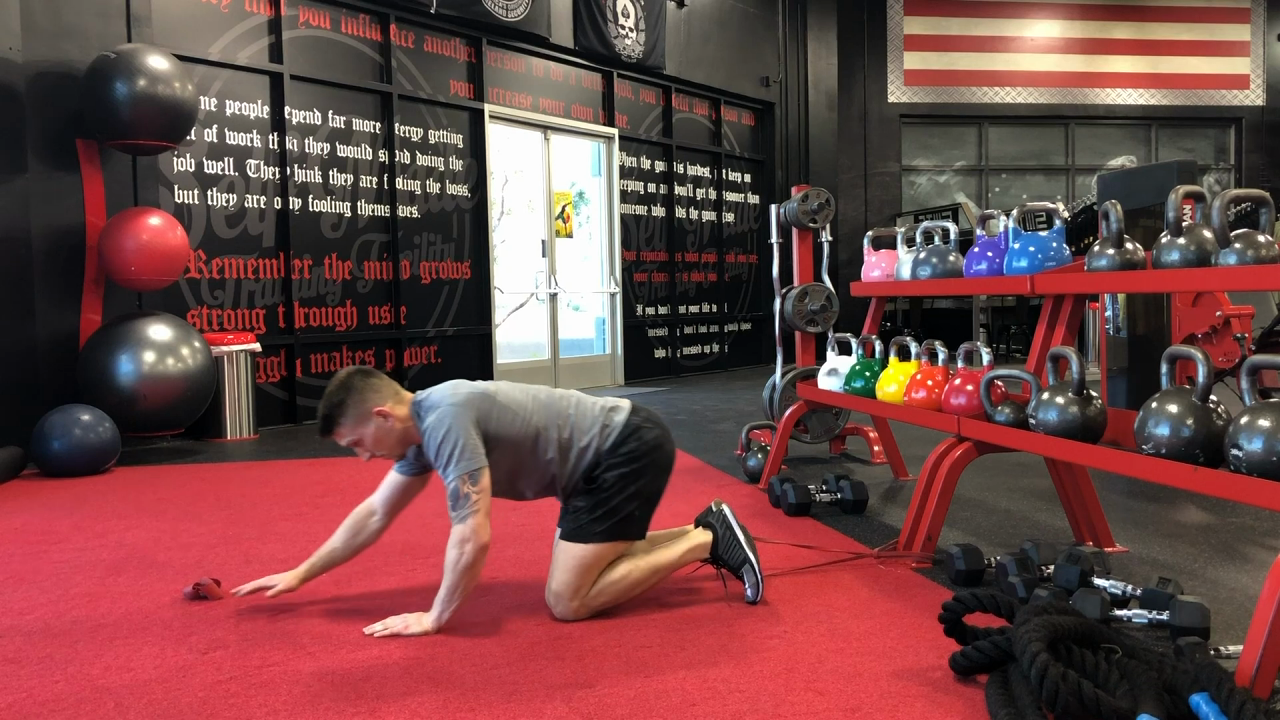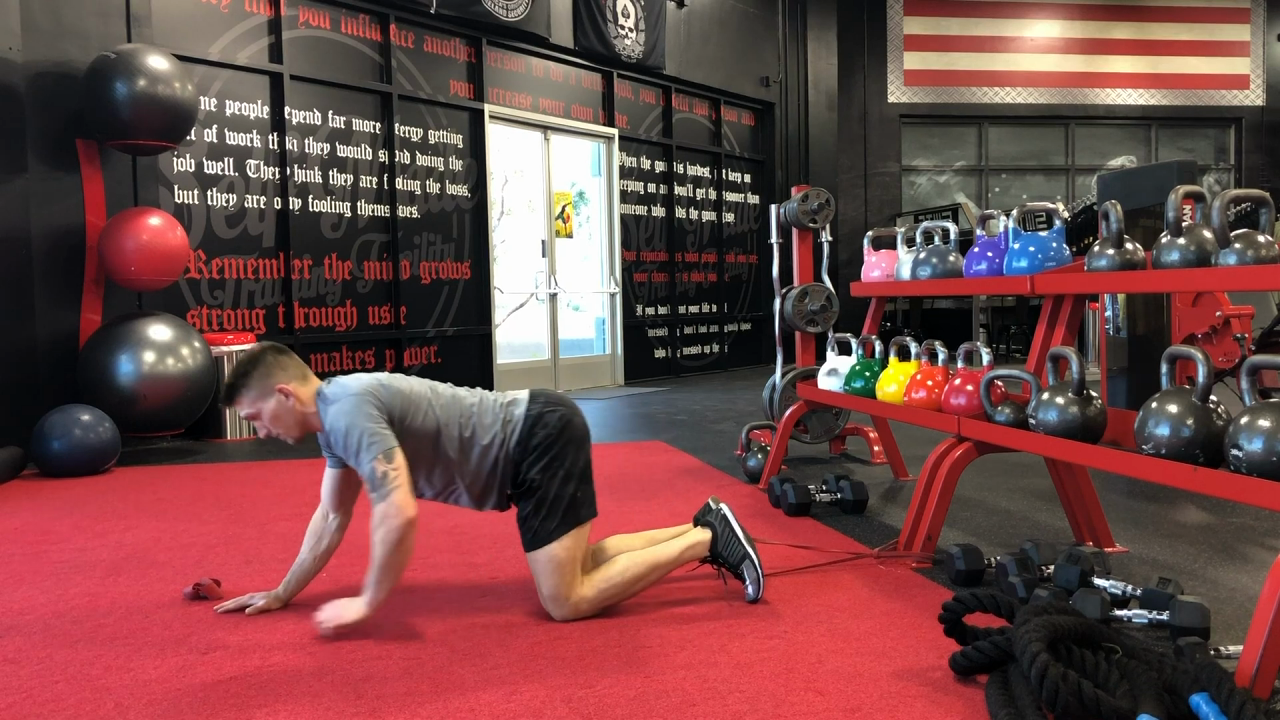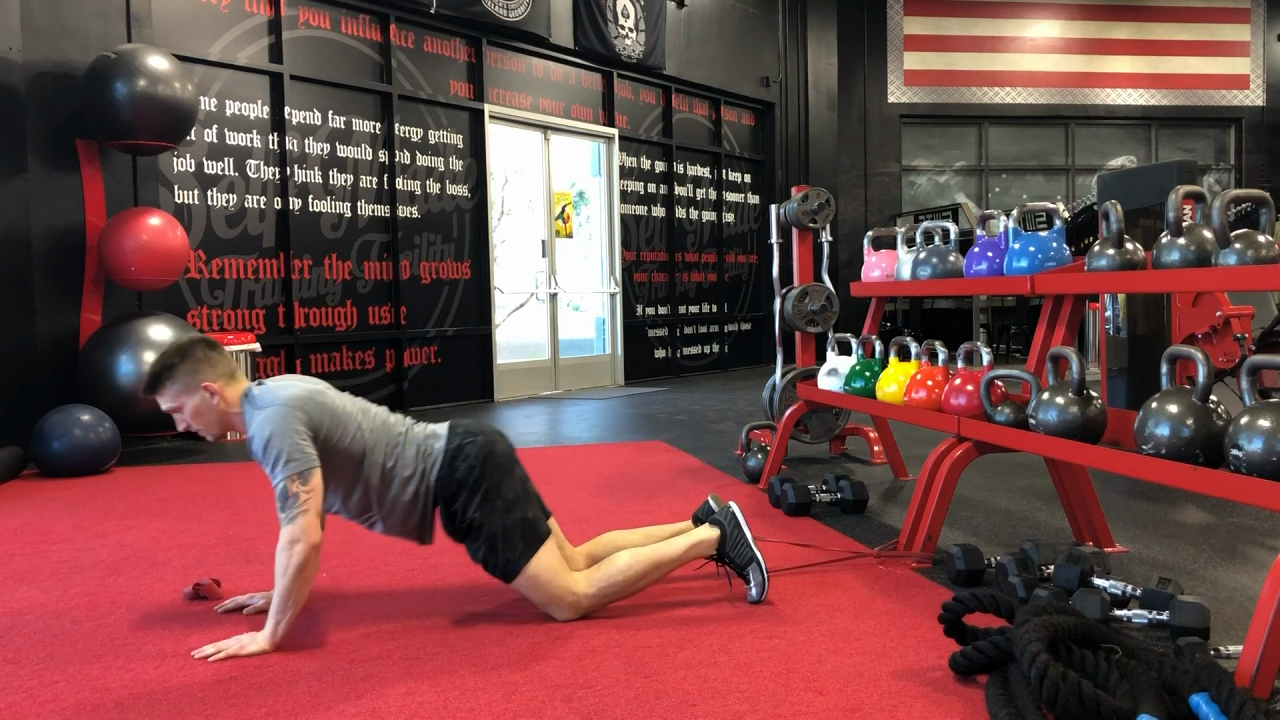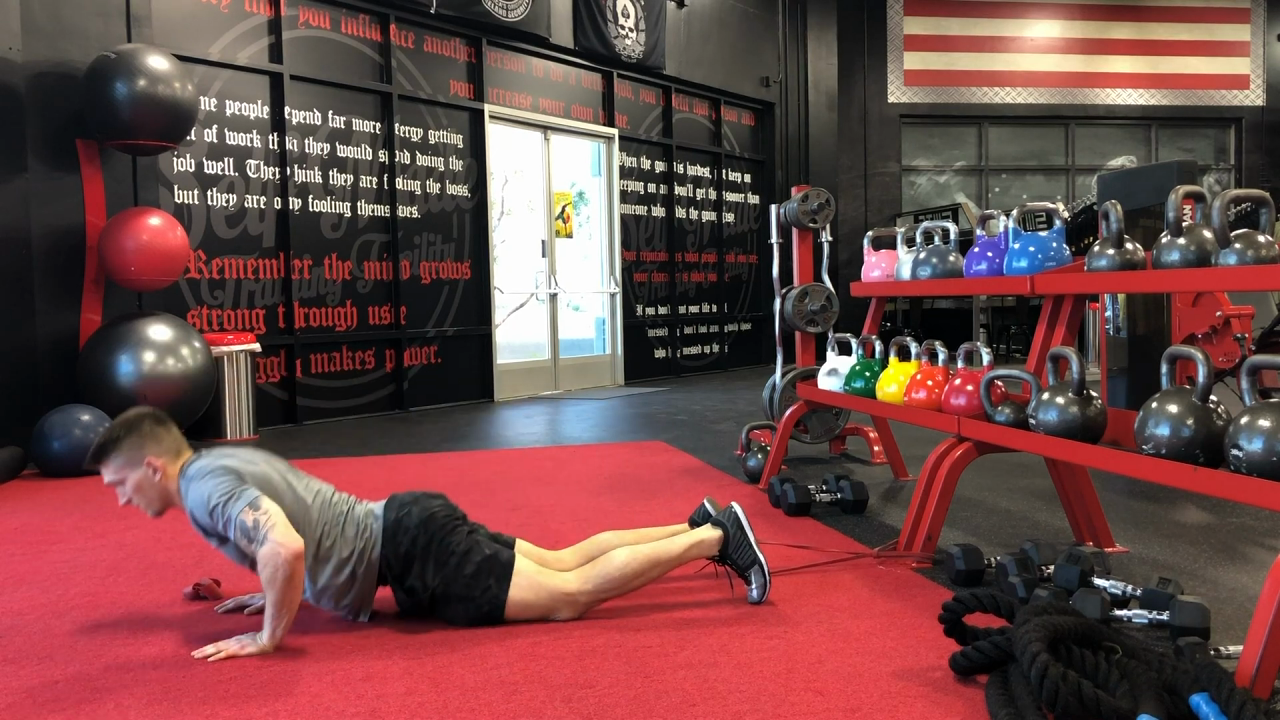
dt=0.5s
person 1, frame 1
left shoulder: (445, 420)
right shoulder: (424, 425)
left elbow: (473, 536)
right elbow: (374, 514)
left wrist: (436, 618)
right wrist: (299, 574)
left hip: (629, 449)
right hip: (615, 446)
left knee: (568, 601)
right knee: (579, 571)
left ankle: (708, 542)
right ankle: (703, 531)
person 1, frame 2
left shoulder: (345, 411)
right shoulder: (339, 409)
left elbow: (399, 514)
right elbow: (332, 516)
left wrist: (369, 602)
right wrist: (281, 592)
left hip: (540, 438)
right hip: (540, 431)
left knee: (567, 602)
right knee: (576, 570)
left ankle: (706, 541)
right ankle: (703, 528)
person 1, frame 3
left shoulder: (270, 420)
right shoulder: (277, 396)
left elbow: (304, 537)
right elbow: (315, 507)
left wrist: (273, 633)
right wrist: (282, 591)
left hip: (463, 472)
right hip: (461, 462)
left knee: (572, 598)
right knee: (573, 564)
left ankle: (713, 539)
right ankle: (703, 524)
person 1, frame 4
left shoulder: (203, 486)
right shoulder: (226, 459)
left elbow: (286, 551)
left wrist: (269, 635)
right wrist: (273, 594)
left hip: (411, 552)
right hip: (409, 525)
left knee: (572, 595)
right knee: (567, 562)
left ankle: (712, 540)
right ankle: (700, 525)
